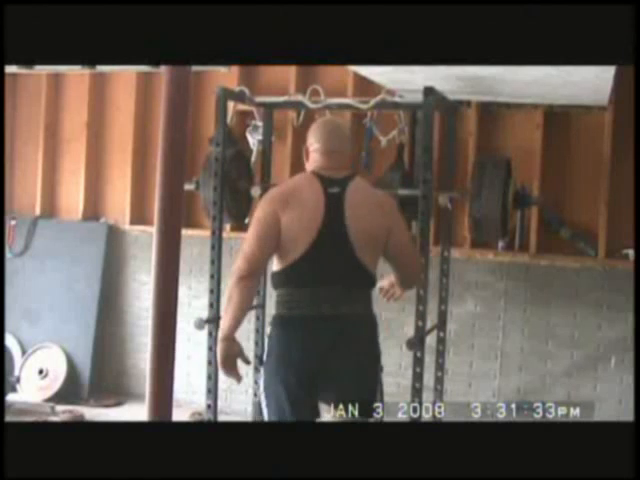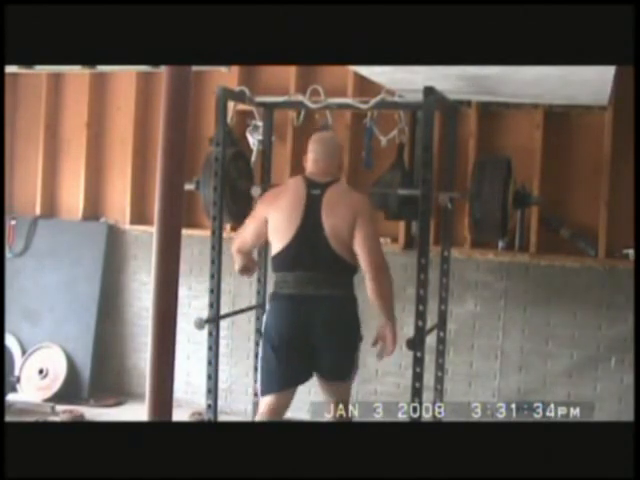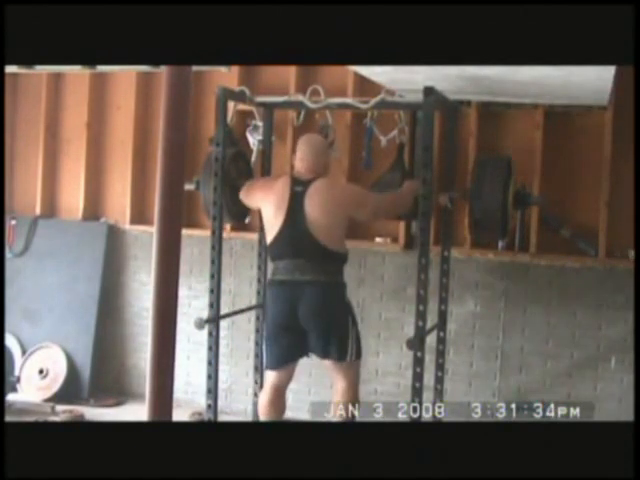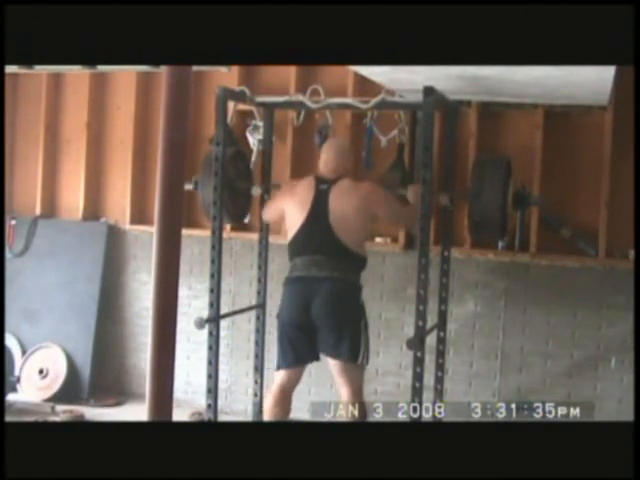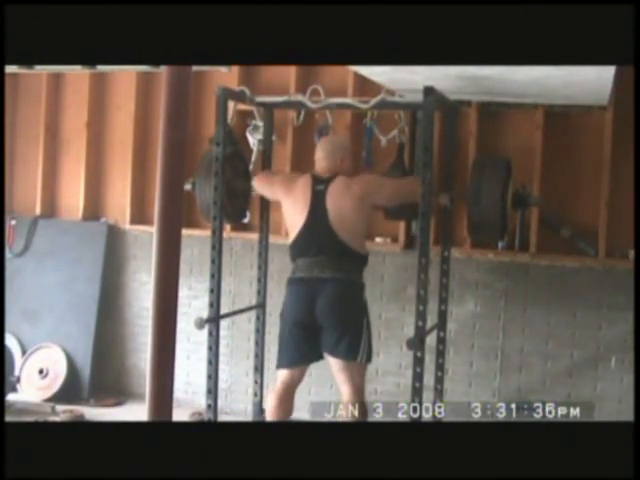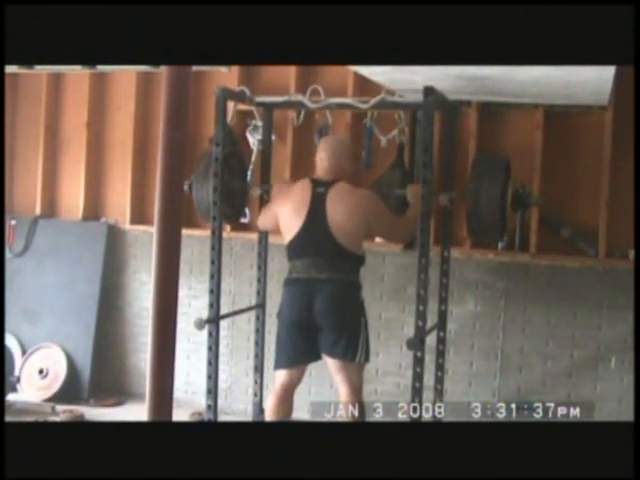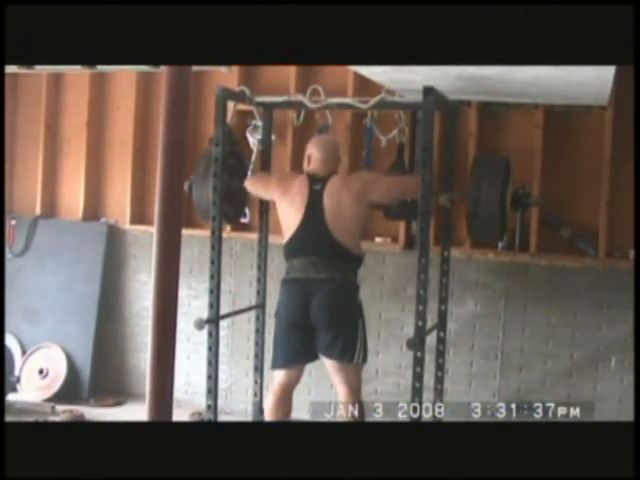
dt=0.7s
person 1, frame 1
left shoulder: (282, 199)
right shoulder: (380, 205)
left elbow: (245, 273)
right elbow: (412, 272)
left wrist: (227, 334)
right wrist: (396, 283)
left hip: (293, 334)
right hip: (353, 335)
left knee: (285, 416)
person 1, frame 2
left shoulder: (276, 198)
right shoulder: (355, 204)
left elbow: (240, 247)
right elbow: (374, 269)
left wrist: (244, 263)
right wrist: (389, 321)
left hip: (286, 311)
right hip: (336, 313)
left knee: (271, 409)
right knee: (338, 403)
person 1, frame 3
left shoulder: (271, 190)
right shoulder: (339, 193)
left elbow: (245, 192)
right elbow: (390, 206)
right wrist: (411, 189)
left hip: (280, 294)
right hip: (323, 295)
left knee: (274, 382)
right knee: (346, 382)
person 1, frame 4
left shoulder: (295, 190)
right shoulder: (363, 193)
left elbow: (267, 214)
right elbow: (411, 218)
right wrist: (415, 200)
left hip: (296, 292)
right hip: (339, 294)
left knee: (283, 380)
right knee: (350, 389)
person 1, frame 5
left shoulder: (292, 187)
right shoulder: (361, 189)
left elbow: (259, 179)
right elbow: (415, 188)
left hip: (299, 293)
right hip: (341, 295)
left knee: (285, 381)
right knee: (351, 387)
person 1, frame 6
left shoulder: (287, 194)
right shoulder: (361, 200)
left elbow: (263, 222)
right elbow: (403, 233)
right wrist: (416, 203)
left hip: (296, 294)
right hip: (339, 296)
left knee: (284, 382)
right knee: (350, 388)
person 1, frame 7
left shoulder: (286, 186)
right shoulder: (358, 187)
left elbow: (252, 181)
right elbow: (414, 185)
right wrist: (425, 189)
left hip: (293, 293)
right hip: (336, 295)
left knee: (282, 381)
right knee: (348, 387)
